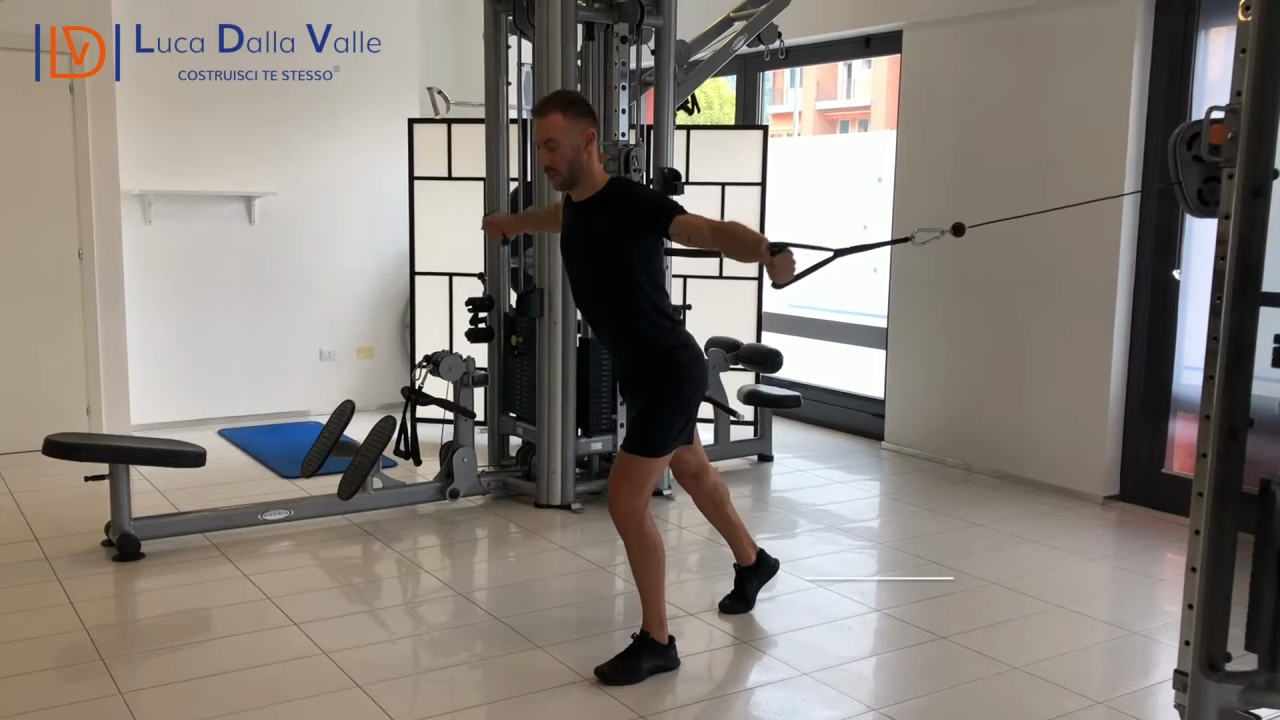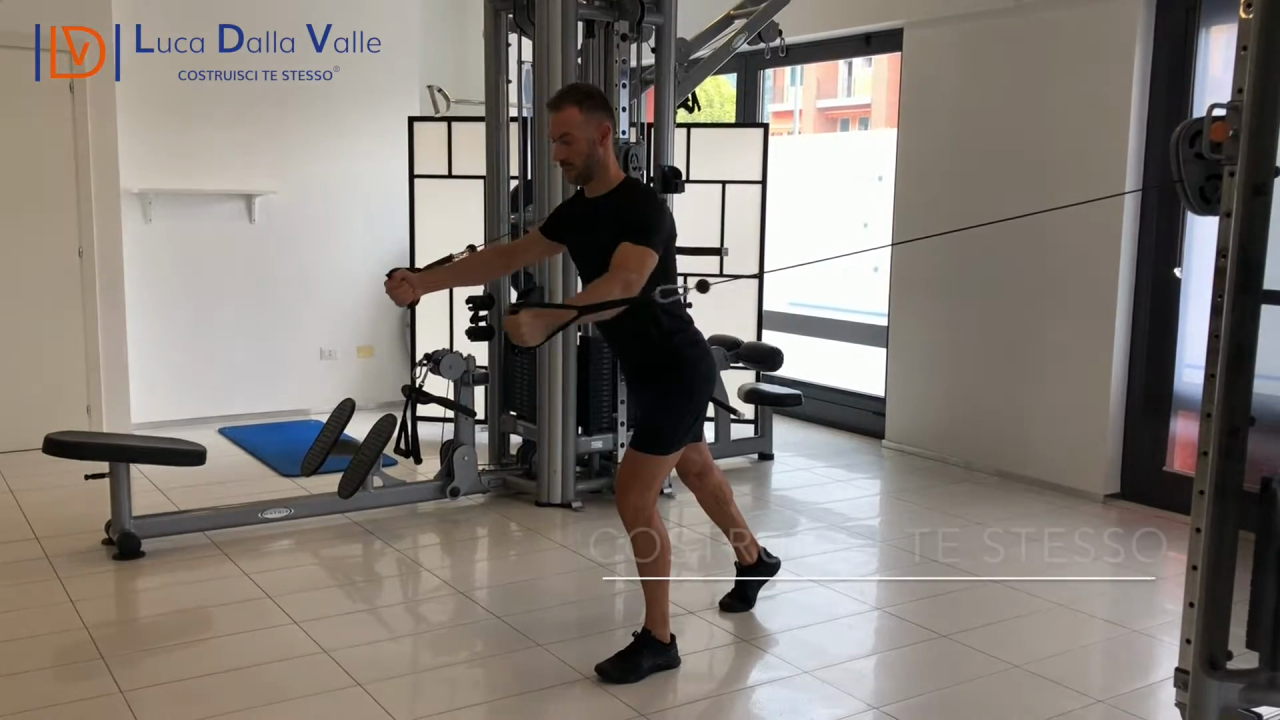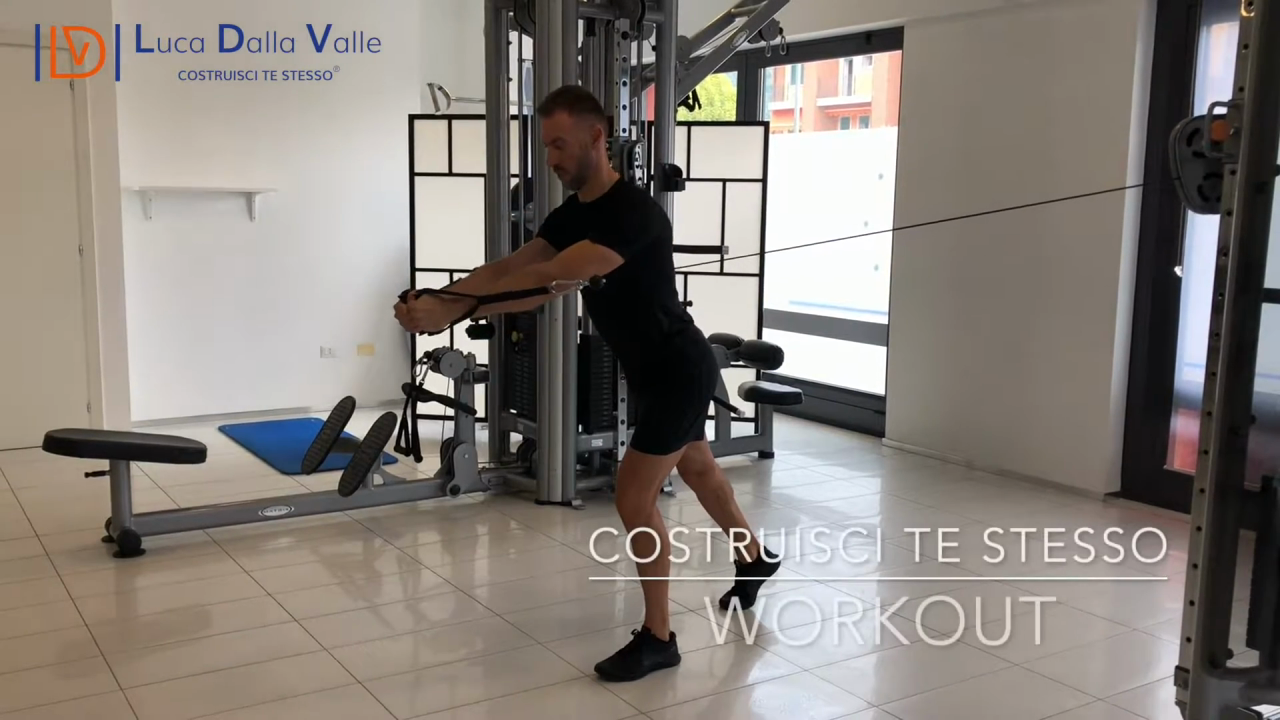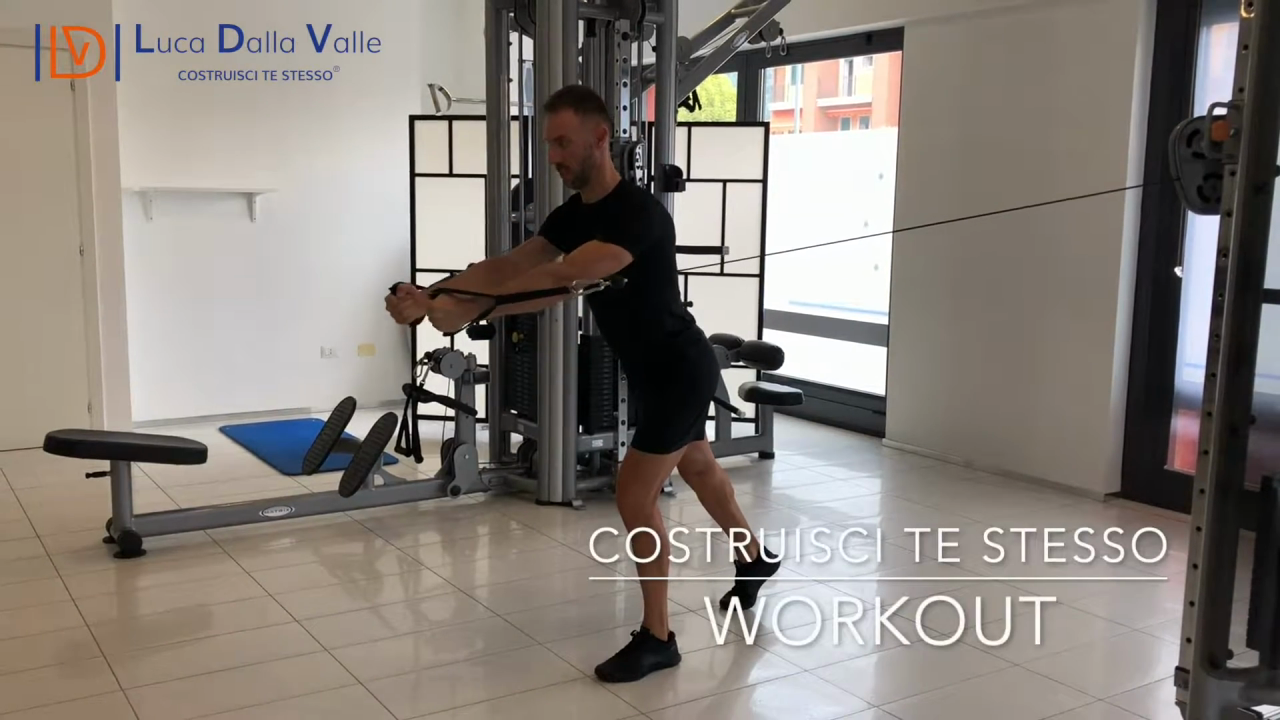
dt=0.7s
person 1, frame 1
left shoulder: (633, 204)
right shoulder: (581, 205)
left elbow: (712, 231)
left wrist: (762, 253)
right wrist: (509, 224)
left hip: (666, 371)
right hip: (638, 371)
left knee: (626, 499)
right knee: (691, 472)
left ankle: (655, 641)
right ankle: (752, 563)
person 1, frame 2
left shoulder: (642, 208)
right shoulder: (577, 210)
left elbow: (623, 283)
right elbow: (509, 256)
left wrist: (548, 319)
right wrist: (424, 283)
left hip: (677, 369)
right hip: (649, 369)
left knee: (634, 497)
right knee: (697, 471)
left ankle: (657, 639)
right ankle: (754, 560)
person 1, frame 3
left shoulder: (633, 212)
right shoulder: (572, 214)
left elbow: (550, 281)
right elbow: (508, 268)
left wrist: (453, 310)
right wrist: (435, 301)
left hip: (678, 370)
right hip: (652, 369)
left knee: (633, 497)
right knee: (697, 469)
left ankle: (657, 638)
right ankle: (754, 558)
person 1, frame 4
left shoulder: (637, 212)
right shoulder: (573, 215)
left elbow: (564, 280)
right elbow: (507, 266)
left wrist: (469, 310)
right wrist: (427, 297)
left hip: (680, 369)
right hip: (649, 370)
left knee: (634, 495)
right knee: (698, 469)
left ankle: (657, 638)
right ankle: (754, 558)
